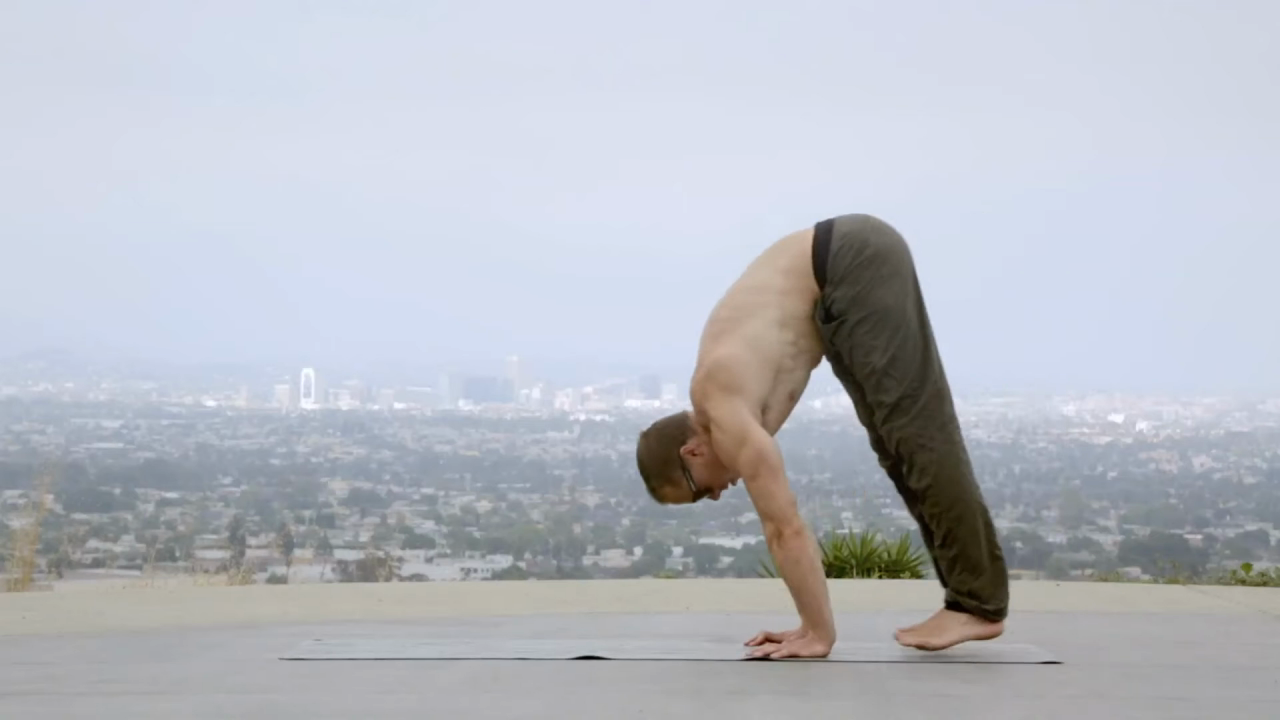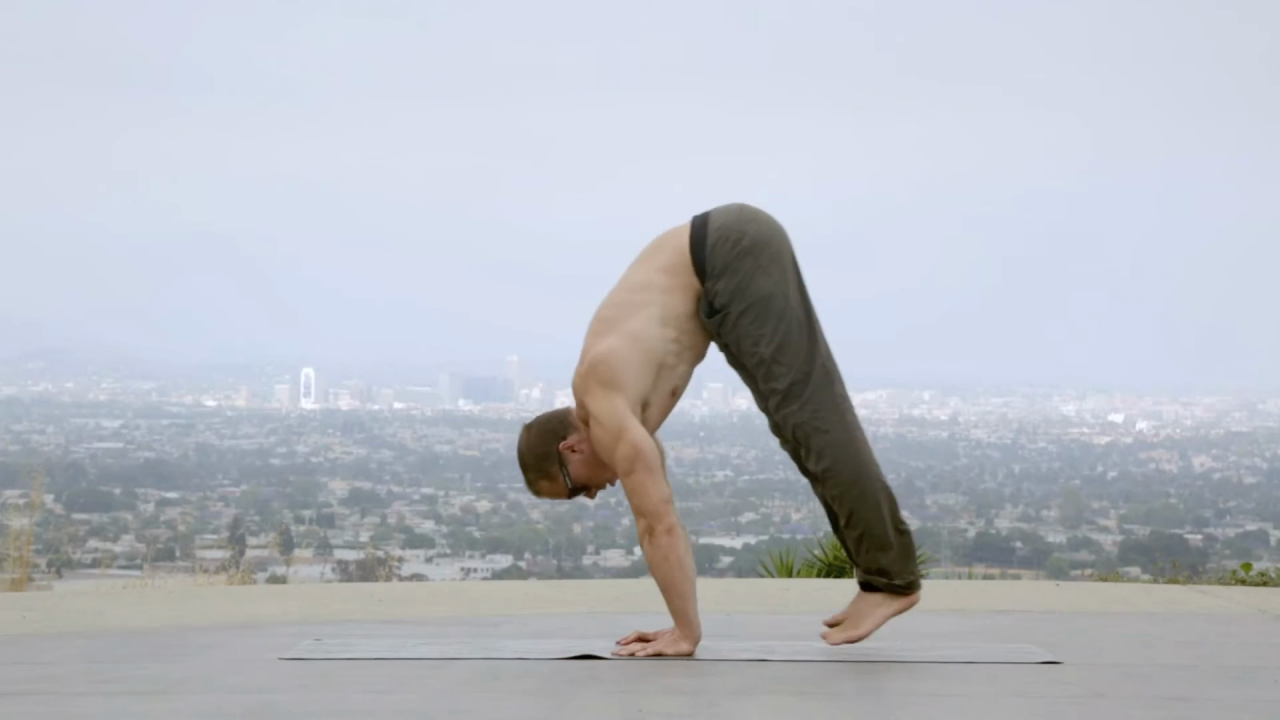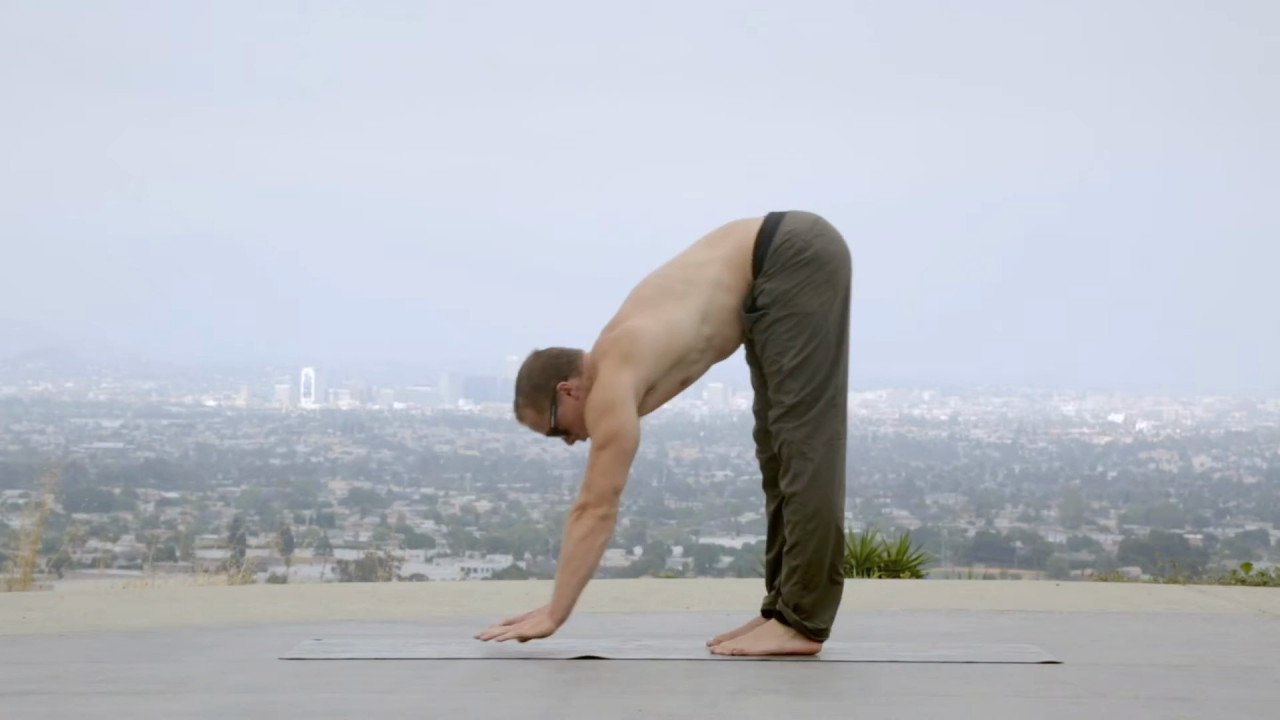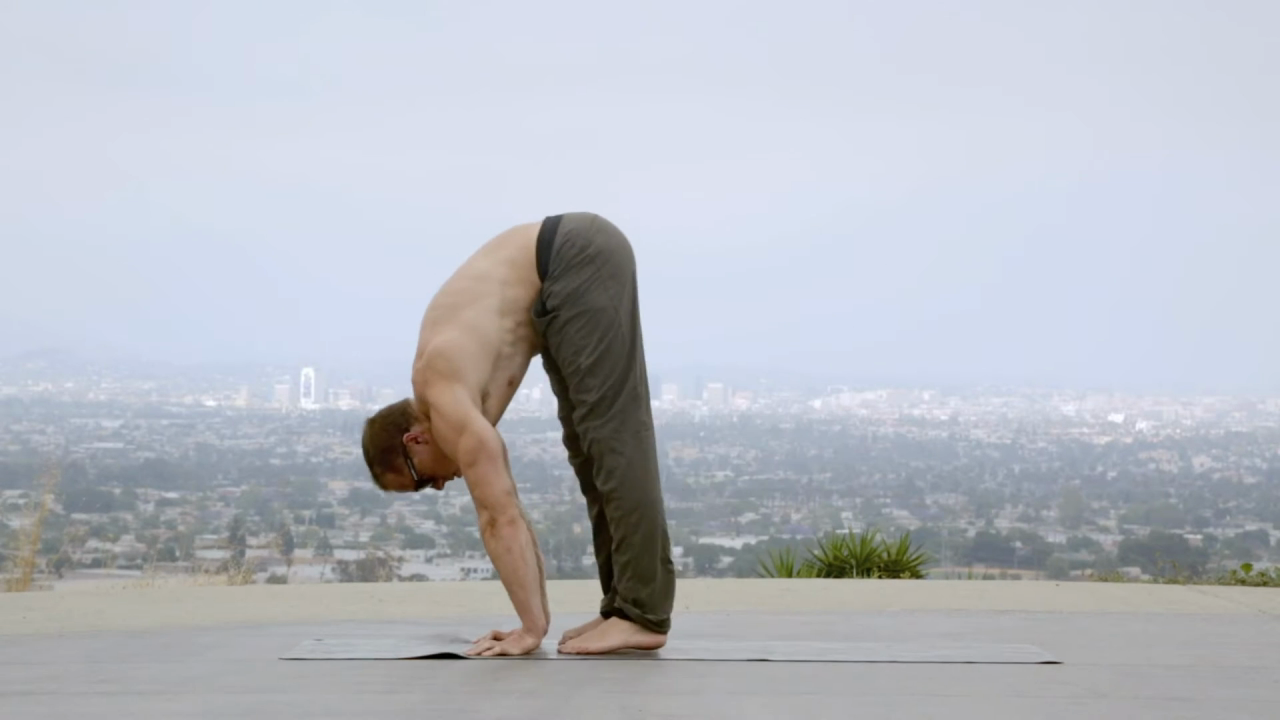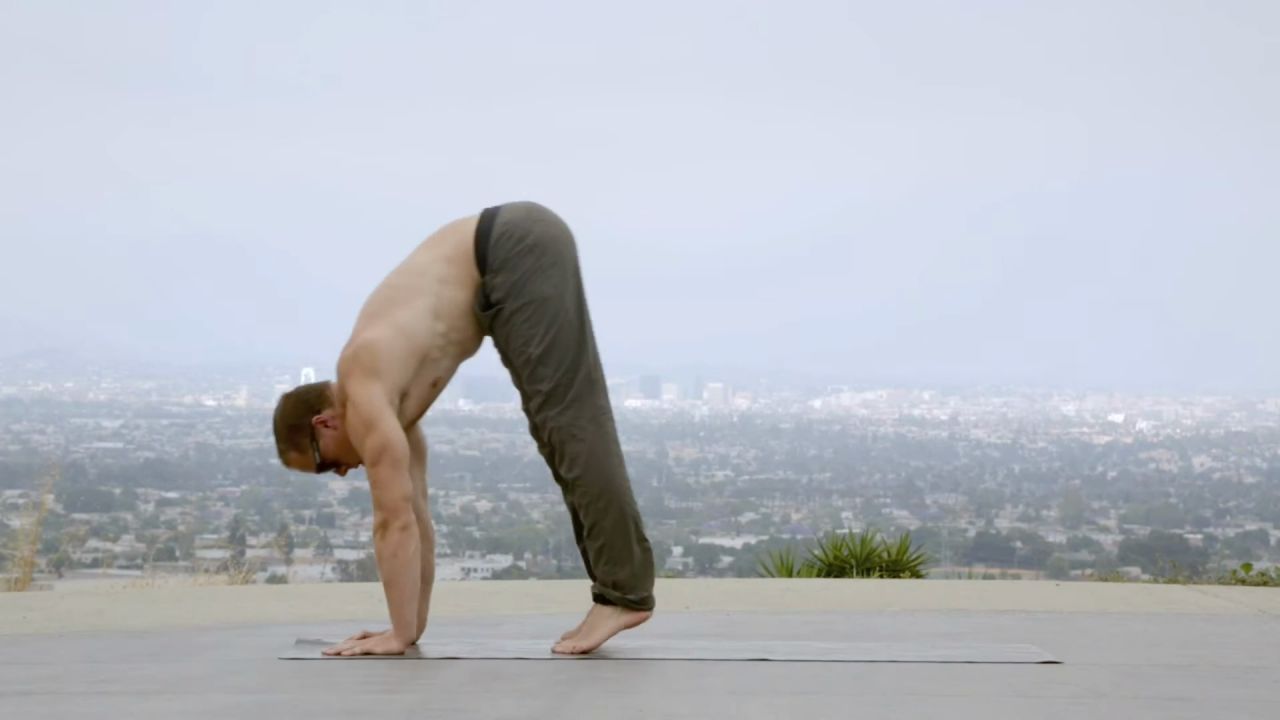
dt=0.7s
person 1, frame 1
left shoulder: (725, 418)
right shoulder: (727, 408)
left elbow: (787, 529)
right elbow: (786, 525)
left wrist: (819, 633)
right wrist: (813, 623)
left hip: (857, 261)
right hip: (852, 266)
left knee: (916, 432)
right knee: (896, 440)
left ankle: (978, 602)
right ankle: (970, 597)
person 1, frame 2
left shoulder: (605, 415)
right shoulder: (623, 406)
left elbow: (659, 527)
right elbow: (663, 523)
left wrist: (687, 633)
right wrist: (686, 626)
left hip: (735, 252)
right hip: (733, 257)
left knee: (809, 418)
right knee: (797, 421)
left ankle: (890, 578)
right ankle: (881, 573)
person 1, frame 3
left shoulder: (612, 384)
right shoulder: (617, 380)
left elbow: (595, 508)
right elbow: (599, 507)
left wrist: (552, 613)
right wrist: (554, 608)
left hip: (795, 257)
right hip: (784, 263)
left knee: (802, 439)
right knee: (780, 442)
left ankle: (803, 617)
right ankle: (788, 606)
person 1, frame 4
left shoulder: (445, 407)
right shoulder: (467, 404)
left elbow: (501, 520)
right elbow: (505, 516)
left wrist: (532, 629)
right wrist: (534, 621)
left hip: (578, 256)
right hip: (580, 260)
left knee: (611, 438)
right knee: (591, 442)
left ankle: (642, 614)
right ankle: (627, 607)
person 1, frame 5
left shoulder: (362, 403)
right shoulder: (389, 404)
left elbow: (396, 523)
right elbow: (414, 519)
left wrist: (399, 633)
right wrist: (412, 624)
left hip: (513, 248)
right hip: (510, 245)
left knee: (564, 421)
right knee: (563, 426)
left ankle: (622, 592)
right ankle: (619, 589)
